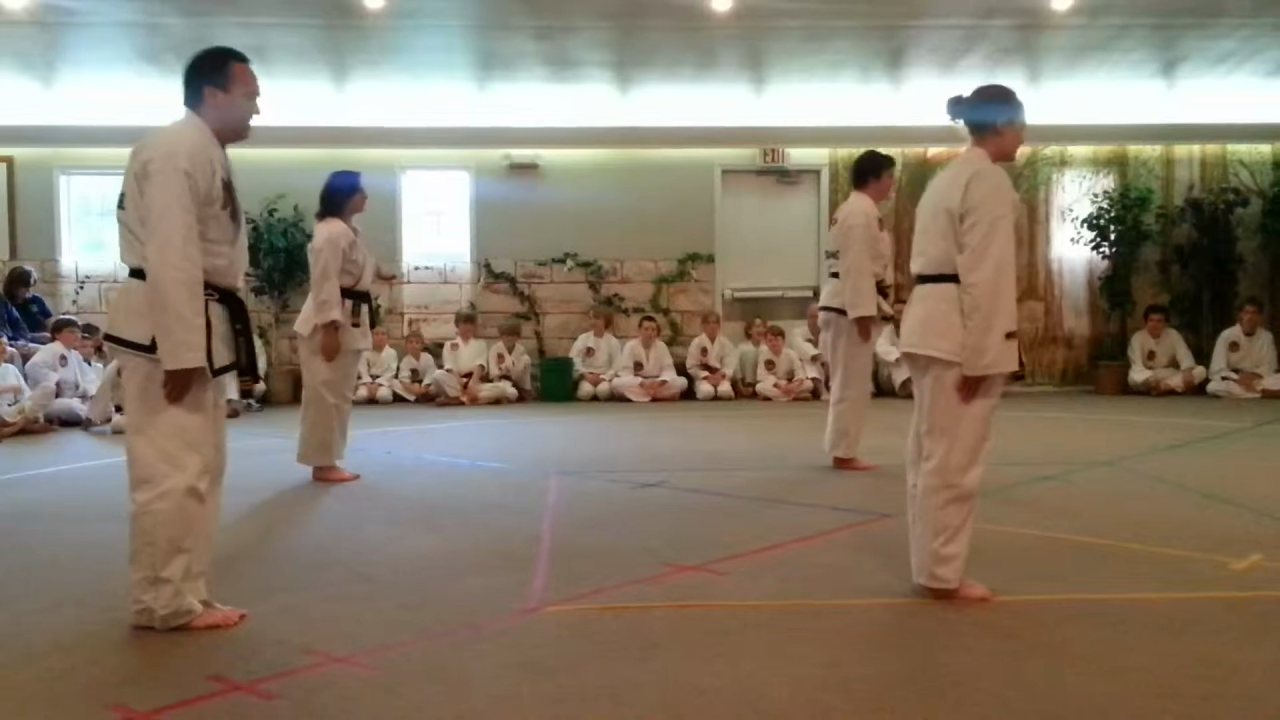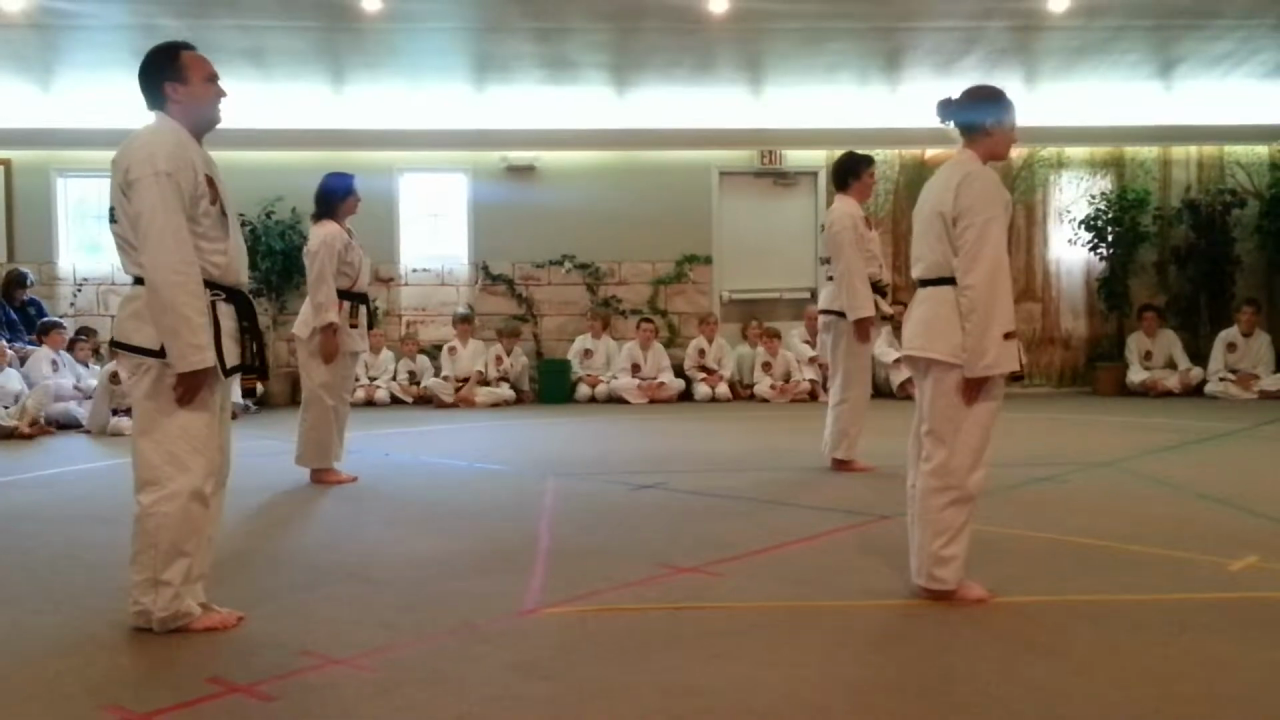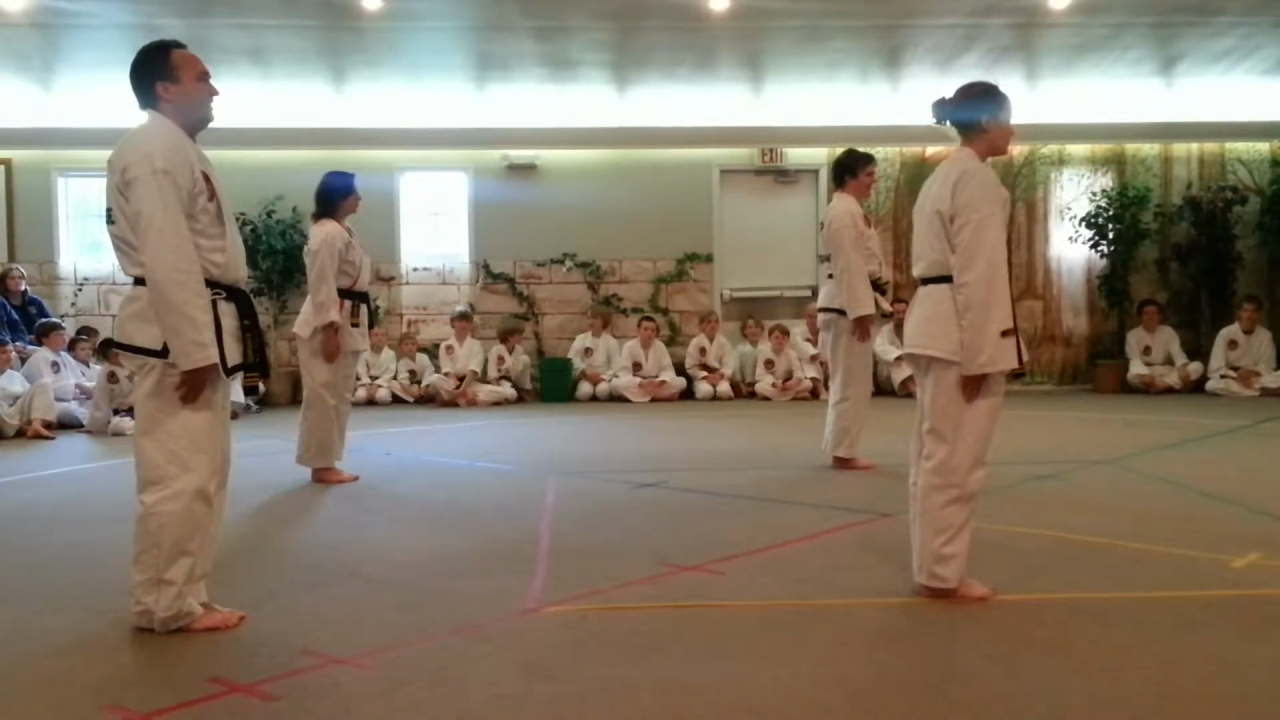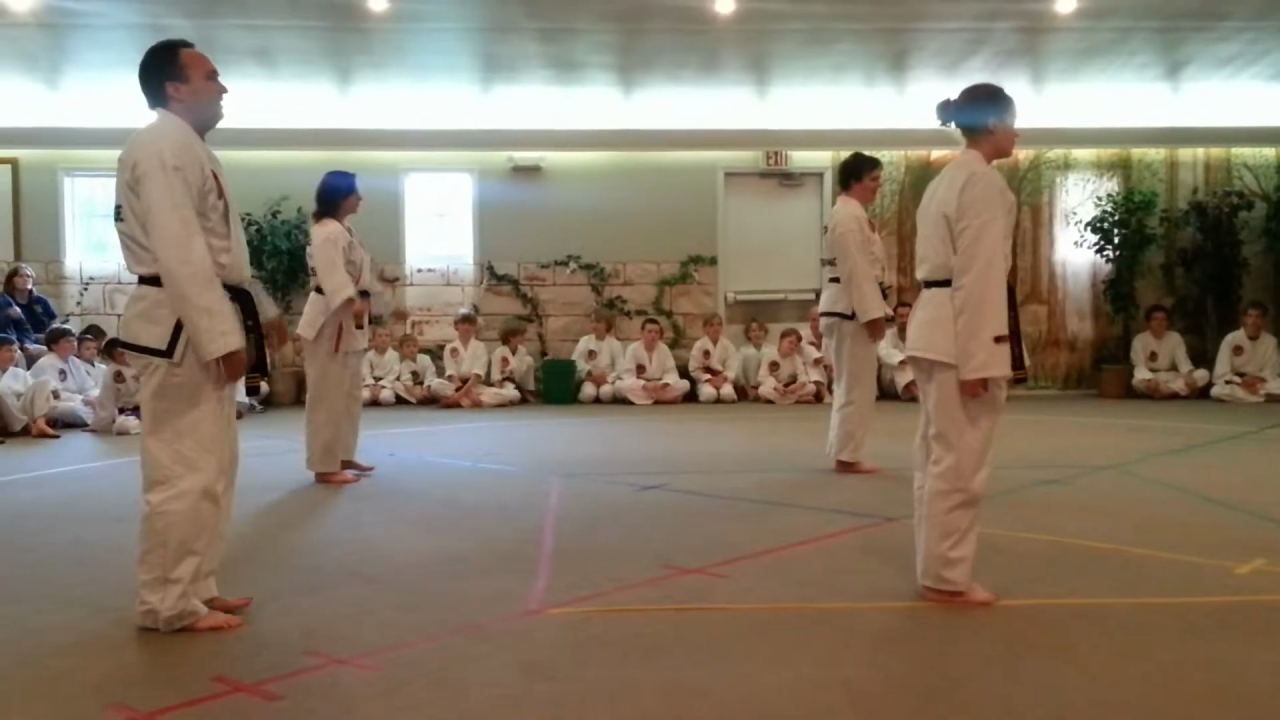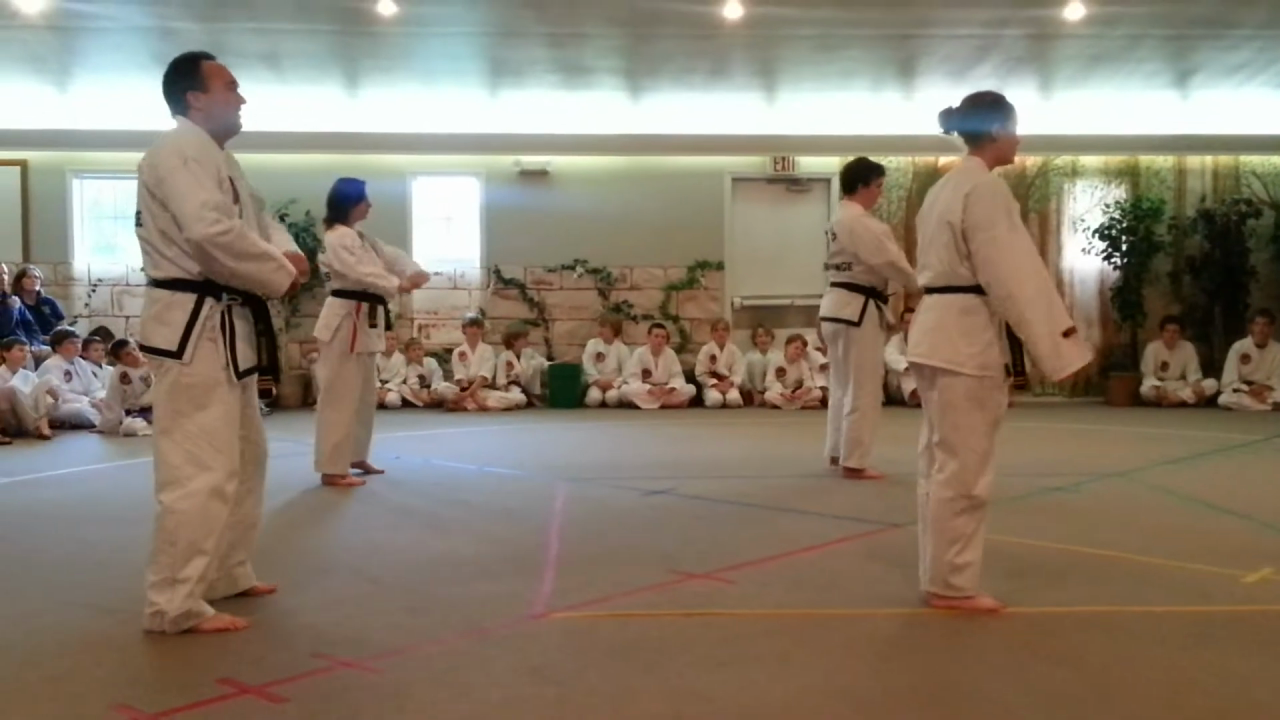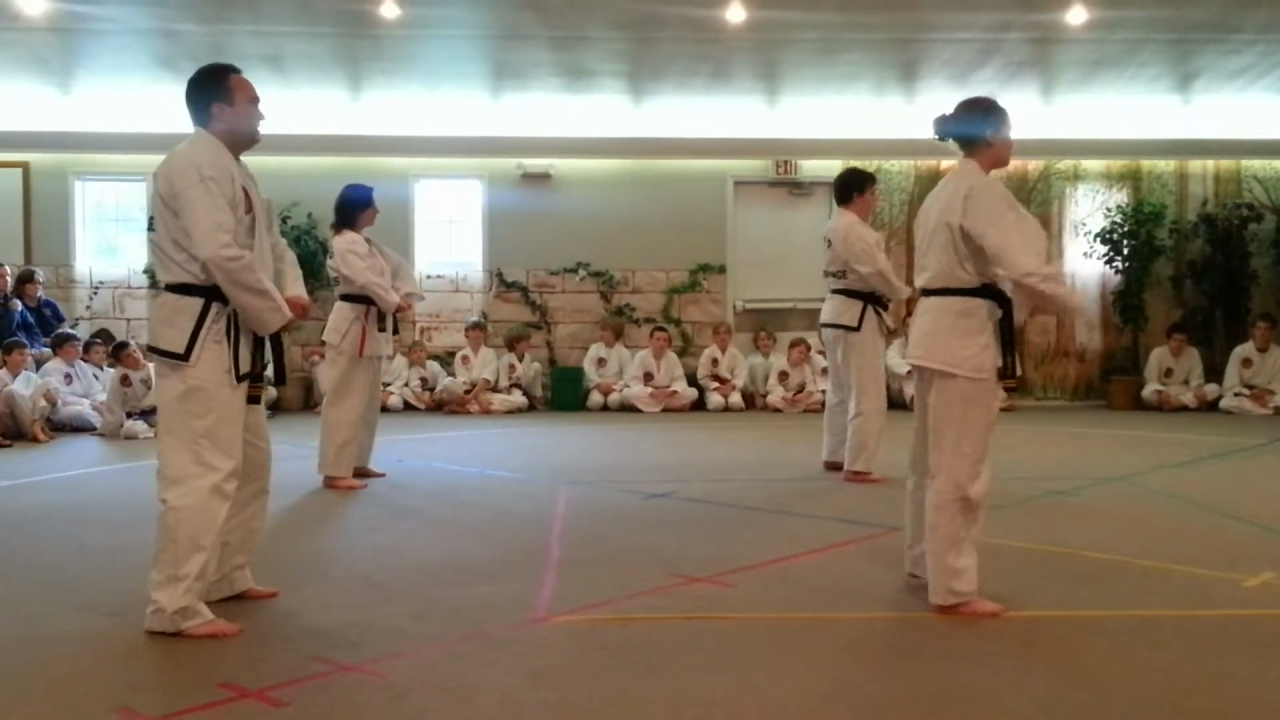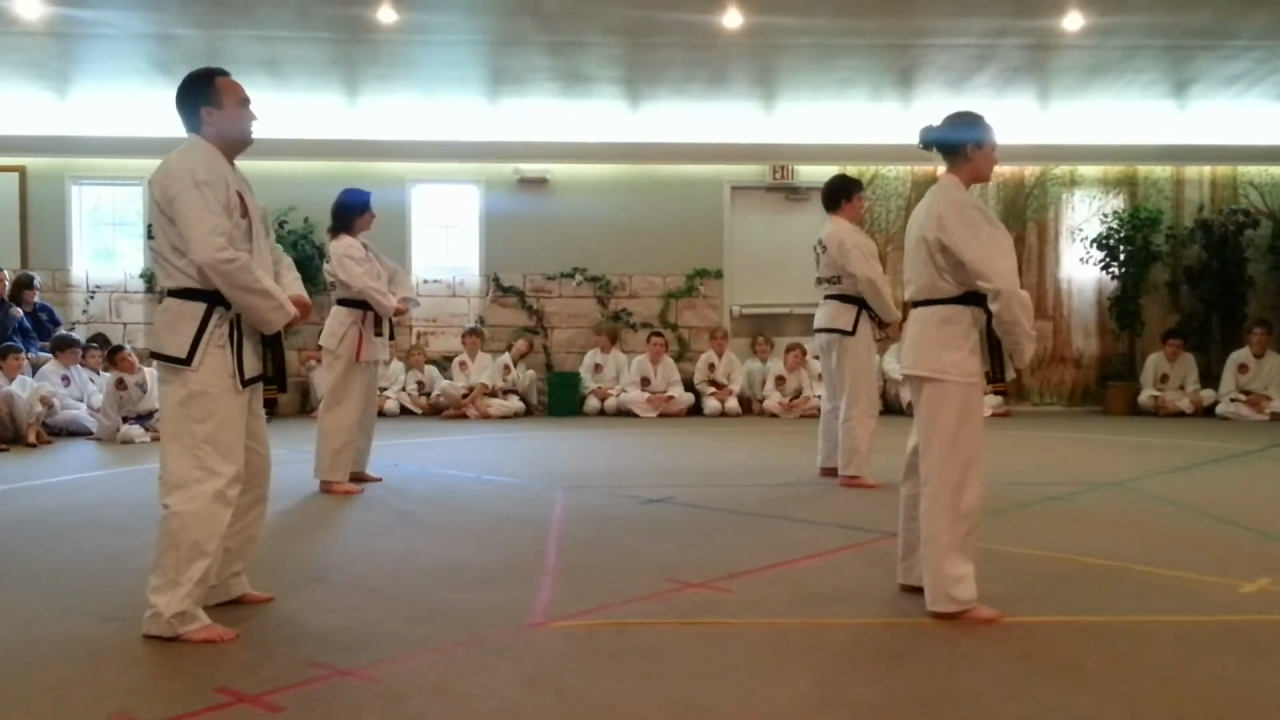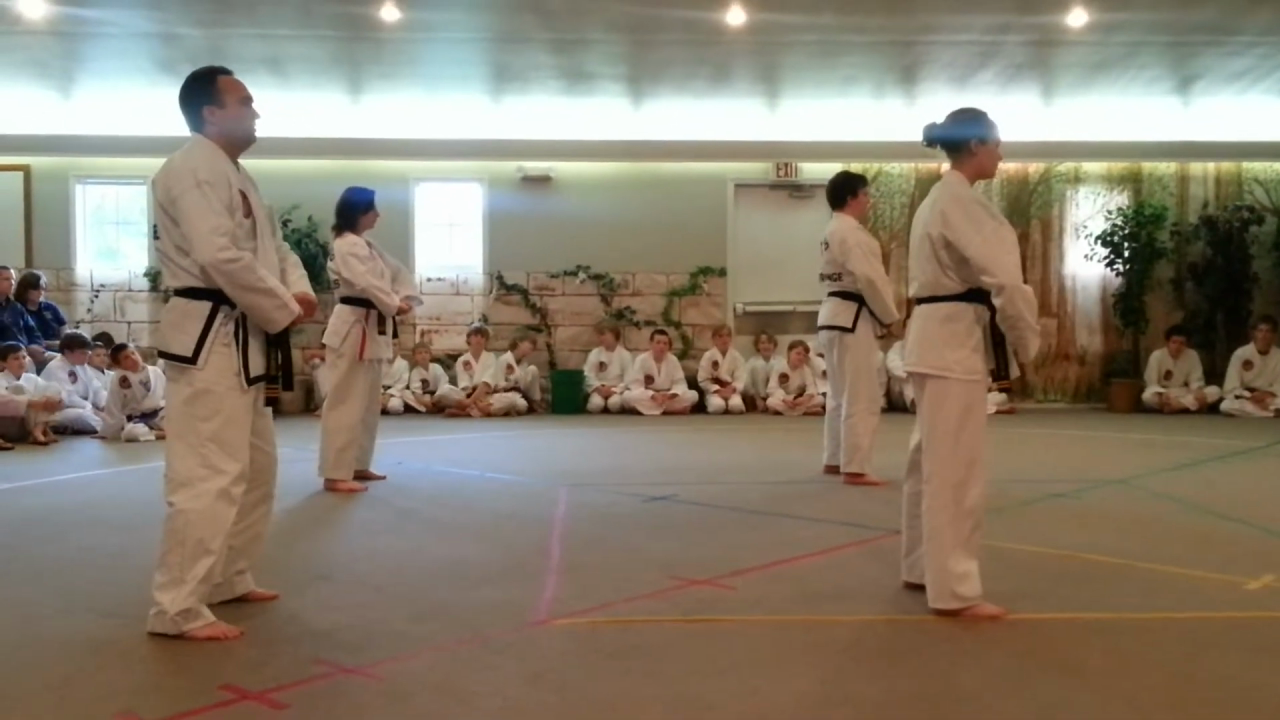
dt=0.4s
person 1, frame 1
left shoulder: (205, 153)
right shoulder: (178, 150)
right elbow: (170, 259)
right wrist: (180, 353)
left hip: (198, 325)
right hip: (167, 330)
left knee: (200, 466)
right knee: (172, 471)
left ankle: (183, 593)
right ankle: (164, 602)
person 1, frame 2
left shoulder: (185, 151)
right shoulder: (157, 151)
right elbow: (167, 263)
right wrist: (190, 354)
left hip: (203, 328)
right hip: (172, 333)
left knee: (202, 472)
right knee: (176, 474)
left ankle: (181, 596)
right ankle: (163, 605)
person 1, frame 3
left shoulder: (178, 150)
right shoulder: (154, 151)
right elbow: (169, 262)
right wrist: (194, 351)
left hip: (201, 327)
right hip: (174, 333)
left knee: (202, 471)
right knee: (180, 474)
left ankle: (183, 594)
right ankle: (166, 605)
person 1, frame 4
left shoulder: (186, 148)
right shoulder: (163, 148)
right elbow: (180, 254)
left wrist: (260, 310)
right wrist: (222, 338)
left hip: (201, 329)
right hip: (178, 331)
left knee: (211, 467)
right knee: (185, 472)
left ankle: (195, 588)
right ankle: (169, 605)
person 1, frame 5
left shoulder: (215, 156)
right shoulder: (181, 151)
left elbow: (258, 218)
right elbow: (214, 231)
left wrist: (286, 252)
right wrist: (278, 275)
left hip: (222, 327)
right hip: (193, 328)
left knee: (244, 457)
right knee: (200, 471)
left ankle: (226, 573)
right ankle: (175, 605)
person 1, frame 6
left shoulder: (234, 169)
right shoulder: (195, 164)
left elbow: (270, 245)
right elbow: (221, 254)
left wrist: (293, 293)
right wrist: (275, 315)
left hip: (229, 334)
right hip: (199, 335)
left knee: (248, 463)
right knee: (203, 472)
left ankle: (225, 576)
right ankle: (176, 606)
person 1, frame 7
left shoulder: (227, 174)
right shoulder: (190, 169)
left elbow: (265, 248)
right elbow: (218, 258)
left wrist: (292, 293)
right wrist: (279, 312)
left hip: (233, 339)
right hip: (202, 340)
left knee: (248, 468)
right knee: (204, 477)
left ankle: (223, 581)
right ankle: (173, 610)
person 1, frame 8
left shoulder: (235, 174)
right shoulder: (192, 169)
left elbow: (272, 245)
right elbow: (221, 257)
left wrist: (298, 289)
right wrist: (283, 310)
left hip: (240, 338)
right hip: (208, 339)
left knee: (255, 467)
right knee: (209, 475)
left ankle: (227, 578)
right ankle: (178, 608)
person 2, frame 1
left shoulder: (951, 176)
right shoulder: (988, 179)
right elbow: (984, 275)
right wrist: (980, 356)
left hip: (930, 320)
right hip: (959, 327)
left knee: (932, 451)
right knee: (954, 457)
left ankle: (933, 567)
right ankle: (942, 575)
person 2, frame 2
left shoulder: (942, 178)
right shoulder: (979, 180)
right elbow: (980, 276)
right wrist: (982, 357)
left hip: (932, 324)
right hip: (961, 331)
left knee: (933, 453)
right knee: (954, 458)
left ankle: (932, 568)
right ankle: (941, 576)
person 2, frame 3
left shoulder: (942, 176)
right shoulder: (976, 177)
right elbow: (978, 273)
right wrist: (980, 354)
left hip: (933, 321)
right hip: (961, 328)
left knee: (935, 452)
right knee: (955, 456)
left ankle: (935, 566)
right ankle: (942, 574)
person 2, frame 4
left shoulder: (946, 179)
right shoulder: (983, 180)
right elbow: (979, 275)
right wrist: (979, 357)
left hip: (934, 324)
right hip: (964, 332)
left knee: (939, 457)
right knee: (960, 461)
left ankle: (938, 570)
right ankle: (946, 578)
person 2, frame 5
left shoulder: (944, 187)
right shoulder: (986, 187)
right elbow: (1013, 276)
right wrist: (1061, 347)
left hip: (936, 330)
right hip: (966, 336)
left knee: (942, 463)
right knee: (963, 469)
left ankle: (943, 578)
right ankle: (952, 586)
person 2, frame 6
left shoulder: (943, 190)
right shoulder: (981, 189)
right elbow: (1026, 262)
right wrist: (1067, 297)
left hip: (936, 329)
right hip: (962, 336)
left knee: (934, 461)
right knee: (959, 468)
left ankle: (927, 561)
right ankle: (953, 590)
person 2, frame 7
left shoulder: (931, 204)
right shoulder: (957, 205)
right elbow: (999, 281)
right wrist: (1022, 345)
left hip: (931, 340)
right hip: (951, 345)
left knee: (928, 464)
right knee: (952, 472)
left ankle: (918, 570)
right ankle: (950, 594)
person 2, frame 8
left shoulder: (936, 200)
right shoulder: (962, 201)
right elbow: (1004, 277)
right wrist: (1027, 339)
left hip: (935, 335)
right hip: (954, 341)
left knee: (930, 460)
right knee: (955, 468)
left ankle: (922, 567)
right ankle: (953, 591)
person 3, frame 1
left shoulder: (856, 209)
right shoulder: (861, 212)
right elbow: (856, 267)
left wrist: (868, 306)
right wrist: (864, 312)
left hip: (845, 303)
right hip: (851, 305)
left knee: (850, 382)
right knee: (852, 383)
left ankle: (842, 449)
right ankle: (843, 453)
person 3, frame 2
left shoulder: (846, 212)
right shoulder: (846, 214)
right elbow: (849, 269)
left wrist: (862, 309)
right wrist: (861, 312)
left hip: (841, 306)
right hip: (847, 308)
left knee: (848, 384)
right knee: (851, 385)
left ankle: (839, 450)
right ankle: (841, 454)
person 3, frame 3
left shoulder: (845, 210)
right shoulder: (845, 212)
right elbow: (849, 266)
left wrist: (860, 307)
right wrist: (860, 310)
left hip: (842, 302)
right hip: (847, 305)
left knee: (847, 381)
right knee: (852, 383)
left ankle: (839, 448)
right ankle: (842, 452)
person 3, frame 4
left shoulder: (849, 213)
right shoulder: (850, 216)
right elbow: (856, 271)
left wrist: (873, 309)
right wrist: (873, 313)
left hip: (844, 305)
right hip: (850, 308)
left knee: (850, 385)
right knee: (856, 386)
left ankle: (843, 451)
right ankle: (846, 456)
person 3, frame 5
left shoulder: (843, 218)
right shoulder: (859, 221)
right elbow: (890, 260)
left wrist: (905, 280)
right wrist: (919, 282)
left hip: (839, 306)
right hip: (857, 310)
left knee: (844, 386)
right knee: (863, 391)
left ankle: (839, 450)
right ankle: (853, 463)
person 3, frame 6
left shoulder: (837, 226)
right shoulder: (853, 229)
right elbow: (878, 271)
left wrist: (890, 291)
right wrist: (902, 293)
left hip: (838, 312)
right hip: (856, 316)
left knee: (842, 391)
right knee: (867, 396)
left ankle: (835, 455)
right ankle: (857, 466)
person 3, frame 7
left shoulder: (825, 236)
right shoulder: (849, 235)
right elbow: (871, 280)
left wrist: (879, 314)
right wrist: (890, 316)
left hip: (829, 318)
right hip: (850, 321)
left knee: (834, 396)
right knee: (859, 401)
left ankle: (830, 462)
right ankle: (851, 470)
person 3, frame 8
left shoulder: (833, 231)
right shoulder: (852, 232)
right elbow: (870, 279)
left wrist: (881, 316)
right wrist: (889, 316)
left hip: (834, 315)
right hip: (852, 318)
left knee: (840, 394)
right knee: (860, 398)
left ankle: (835, 460)
right ankle: (854, 468)
person 4, frame 1
left shoulder: (349, 230)
right shoulder: (331, 232)
right elbow: (324, 283)
right wrist: (329, 329)
left hip: (347, 321)
right hip: (330, 322)
left knee: (340, 394)
right knee: (325, 394)
left ankle: (327, 461)
right ankle: (322, 464)
person 4, frame 2
left shoulder: (344, 232)
right shoulder: (326, 235)
right elbow: (320, 286)
left wrist: (364, 327)
right wrist: (328, 332)
left hip: (346, 323)
right hip: (328, 324)
left knee: (338, 397)
right knee: (323, 396)
left ankle: (325, 463)
right ankle: (320, 466)
person 4, frame 3
left shoulder: (344, 232)
right shoulder: (327, 234)
right elbow: (321, 286)
left wrist: (359, 327)
right wrist: (329, 330)
left hip: (347, 322)
right hip: (328, 323)
left knee: (338, 396)
right knee: (324, 396)
left ankle: (326, 462)
right ankle: (321, 465)
person 4, frame 4
left shoulder: (343, 232)
right shoulder: (328, 233)
left elbow: (358, 278)
right elbow: (332, 275)
right wrist: (351, 302)
left hip: (346, 320)
right hip: (329, 323)
left knee: (349, 394)
right knee: (329, 396)
left ankle: (342, 456)
right ankle: (325, 466)
person 4, frame 5
left shoulder: (360, 237)
right shoulder: (338, 237)
left elbow: (391, 256)
right elbow: (362, 271)
left wrist: (414, 273)
right wrist: (399, 285)
left hip: (362, 322)
right hip: (345, 322)
left knee: (365, 395)
right knee: (340, 396)
left ankle: (355, 456)
right ankle: (332, 468)
person 4, frame 6
left shoulder: (367, 244)
right shoulder: (345, 243)
left elbow: (399, 267)
right elbow: (366, 279)
left wrist: (406, 296)
right wrist: (393, 303)
left hip: (371, 327)
right hip: (352, 326)
left knee: (369, 400)
right knee: (345, 399)
left ankle: (356, 463)
right ankle: (335, 472)
person 4, frame 7
left shoulder: (363, 248)
right shoulder: (342, 247)
left elbow: (395, 273)
right elbow: (363, 284)
left wrist: (403, 300)
right wrist: (391, 307)
left hip: (367, 330)
right hip: (349, 330)
left knee: (366, 404)
right knee: (342, 403)
left ankle: (354, 467)
right ankle: (331, 476)
person 4, frame 8
left shoulder: (367, 246)
right shoulder: (346, 245)
left elbow: (398, 272)
right elbow: (366, 282)
left wrist: (406, 299)
right wrist: (394, 307)
left hip: (370, 329)
right hip: (353, 329)
left knee: (369, 402)
right knee: (346, 402)
left ankle: (357, 465)
right ankle: (335, 474)
